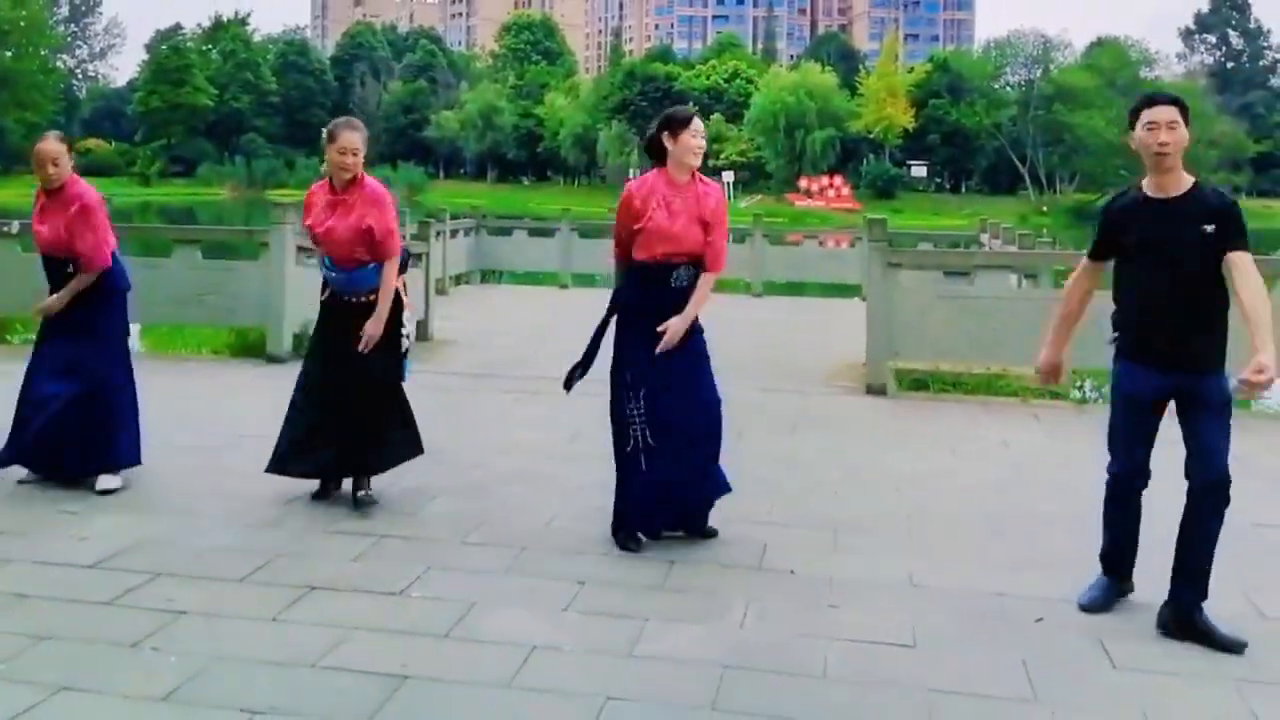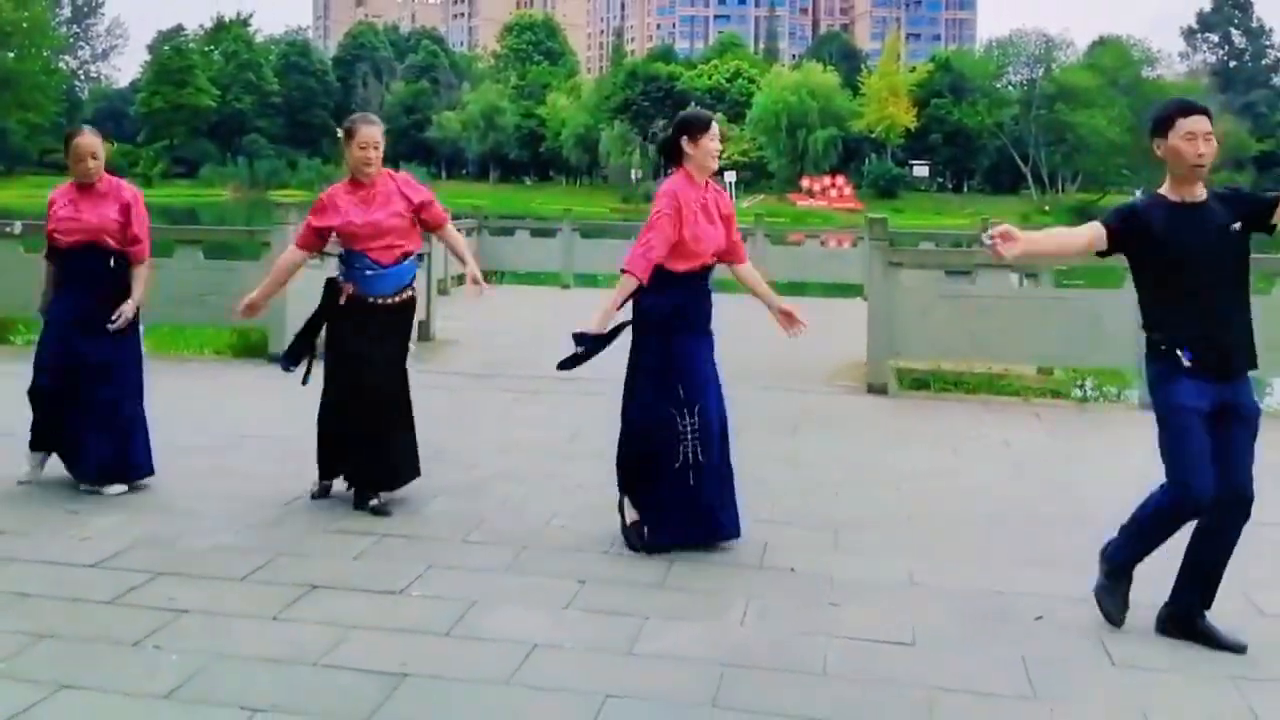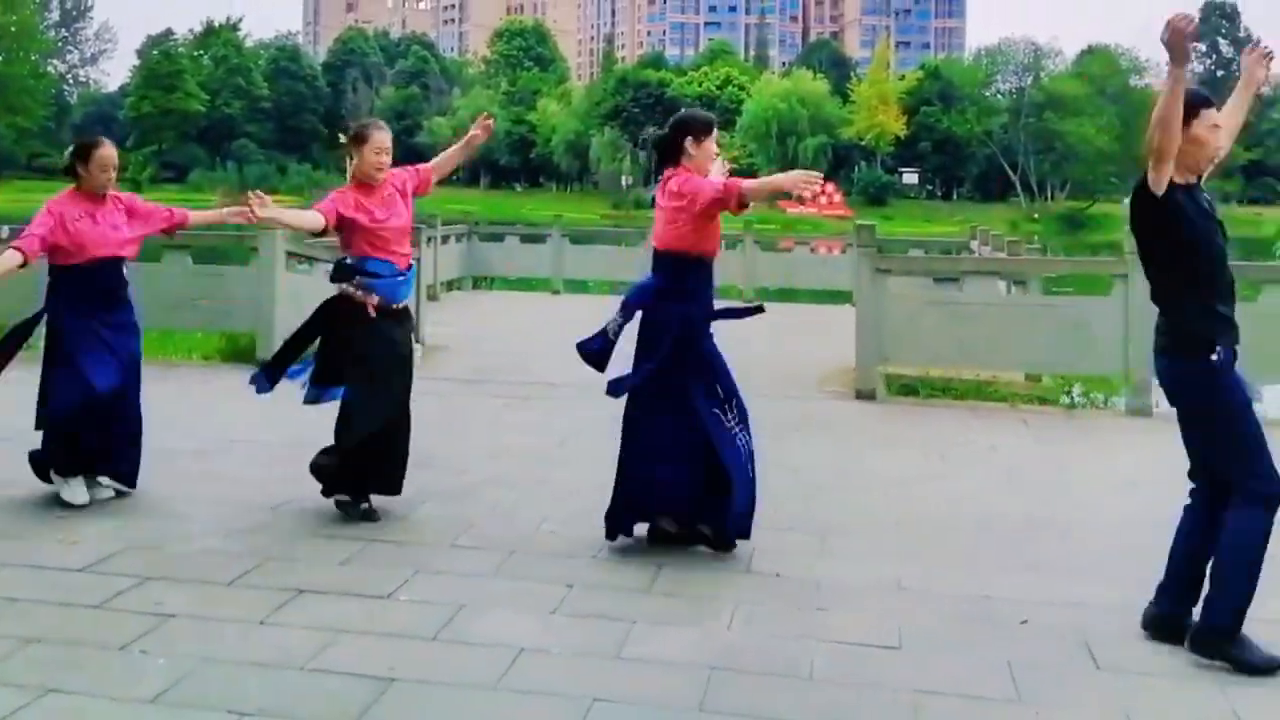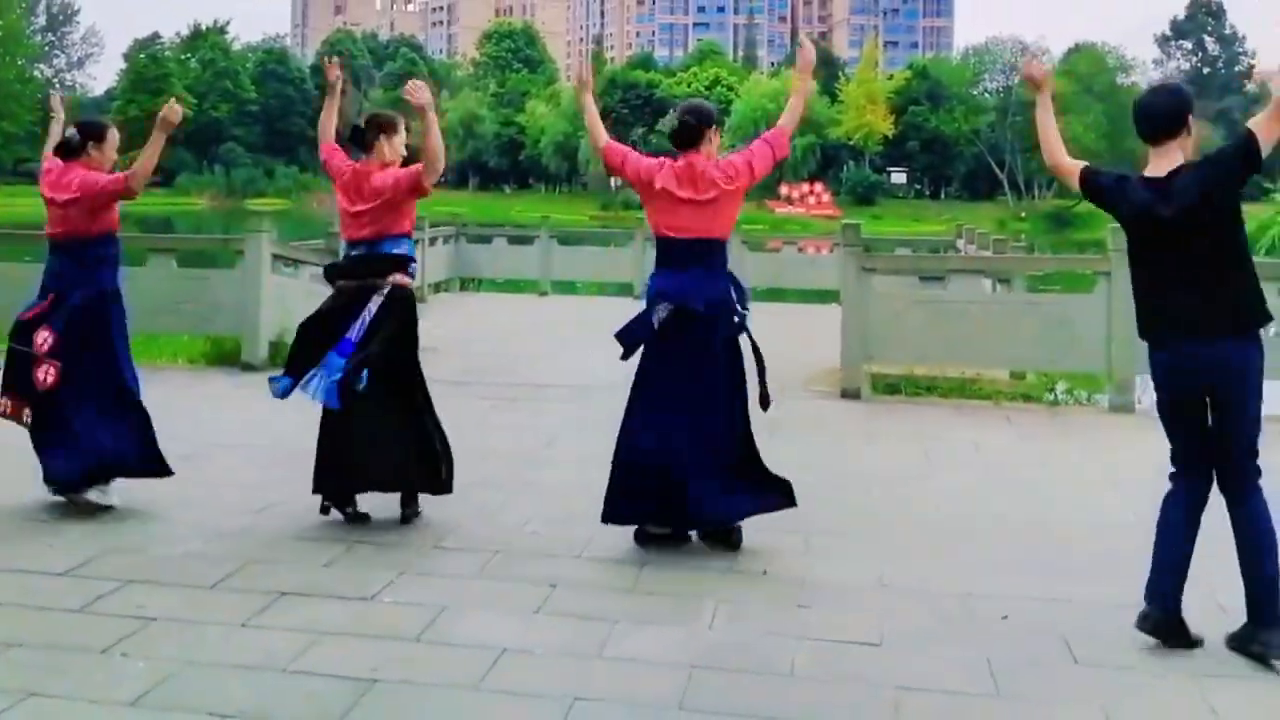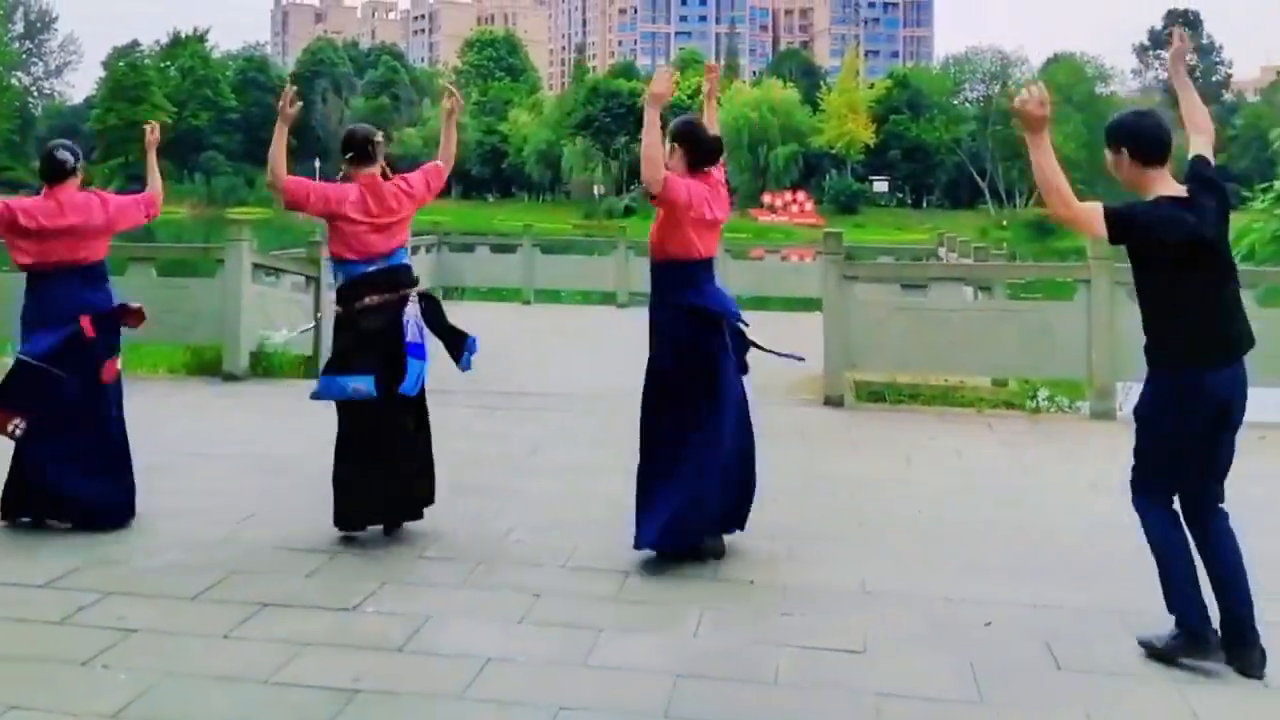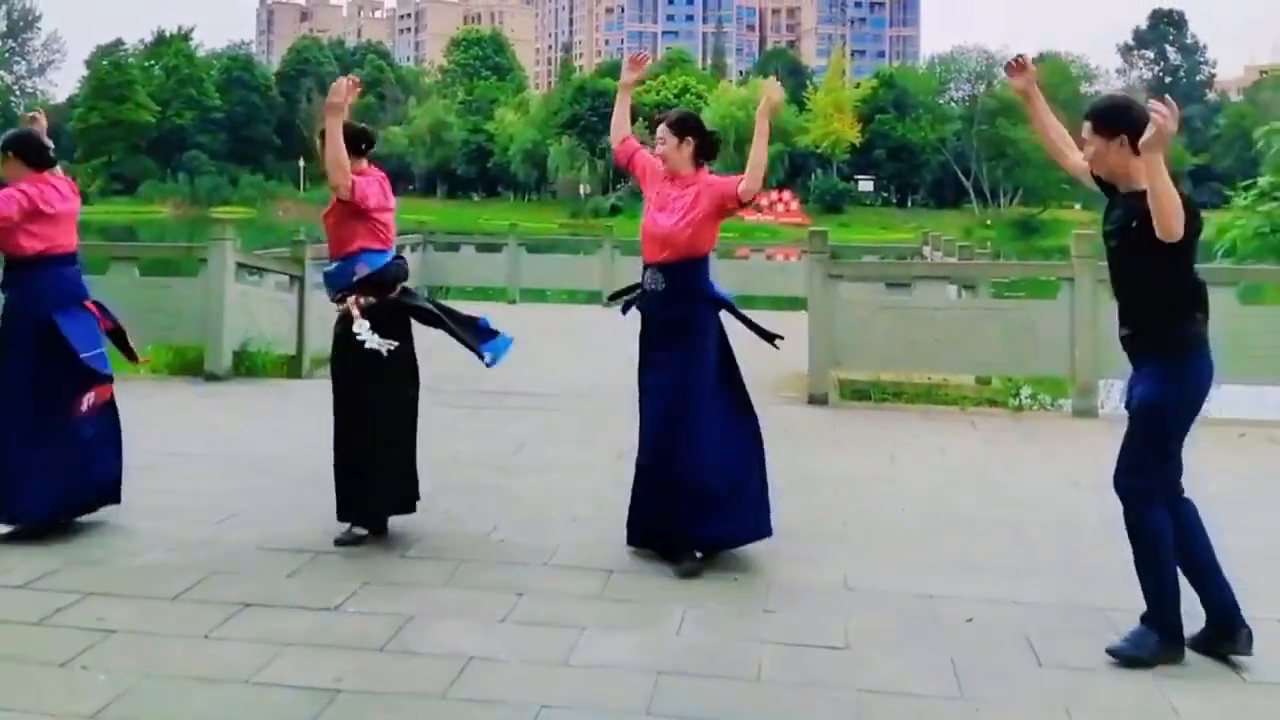
dt=0.2s
person 1, frame 1
left shoulder: (1218, 207)
right shoulder: (1120, 210)
right elbow: (1084, 279)
right wrist: (1054, 345)
left hip: (1202, 368)
right hip: (1137, 364)
left knee: (1211, 481)
right knee: (1126, 475)
left ankle: (1184, 608)
right ankle: (1115, 574)
person 1, frame 2
right shoulder: (1141, 216)
right elbow: (1081, 236)
right wrist: (1024, 242)
left hip: (1234, 378)
right hip: (1179, 373)
left knee: (1235, 497)
right knee: (1195, 491)
left ankle: (1185, 610)
right ankle: (1119, 559)
person 1, frame 3
left shoulder: (1189, 191)
right shoulder: (1157, 197)
left elbow: (1218, 137)
right elbow: (1160, 142)
right wrist: (1177, 64)
left hip: (1201, 358)
right hip: (1197, 359)
left knee: (1217, 487)
left ankle: (1170, 612)
right ankle: (1220, 629)
person 1, frame 4
left shoulder: (1125, 194)
right shoulder: (1215, 176)
left elbow: (1057, 159)
left wrist: (1041, 94)
left hip: (1168, 356)
left knee: (1188, 478)
left ankle: (1162, 606)
person 1, frame 5
left shoulder: (1146, 221)
right shoulder: (1208, 192)
left elbow: (1064, 208)
right elbow: (1203, 130)
left wrist: (1036, 133)
right wrist: (1179, 71)
left hip: (1175, 380)
right hip: (1228, 375)
left knee: (1152, 491)
right knee: (1204, 502)
left ankle: (1193, 627)
right ankle: (1242, 637)
person 1, frame 6
left shoulder: (1163, 202)
right shoulder: (1126, 193)
left elbow: (1171, 228)
right elbow: (1065, 151)
left wrist: (1158, 153)
right wrist: (1029, 95)
left hip: (1172, 366)
right hip: (1163, 364)
left knee: (1139, 486)
right knee: (1162, 491)
left ankle: (1163, 630)
right ankle: (1224, 622)
person 2, frame 1
left shoulder: (712, 195)
right shoulder: (638, 190)
left elbow: (713, 265)
right elbow: (622, 247)
left wrist: (686, 319)
right wrist: (623, 298)
left hip: (683, 314)
right hip: (640, 310)
left knee: (695, 407)
right knee: (640, 411)
left ankle: (685, 510)
right ankle: (633, 517)
person 2, frame 2
left shoulder: (715, 196)
right shoulder: (673, 193)
left elbow: (735, 258)
right elbow: (643, 255)
left wrist: (772, 302)
right wrist: (608, 310)
left hip: (692, 314)
right hip: (667, 315)
left knee: (695, 417)
right knee: (688, 417)
right ankle: (638, 505)
person 2, frame 3
left shoulder: (678, 183)
right shoulder: (691, 186)
right elbow: (735, 190)
left wrist: (715, 170)
right wrist: (783, 181)
left hip: (670, 308)
right hip: (679, 314)
left knee: (666, 414)
right knee: (716, 414)
left ankle: (666, 516)
right ankle: (706, 519)
person 2, frame 4
left shoulder: (655, 173)
right shoulder: (730, 175)
left elbow: (601, 145)
right elbow: (780, 134)
left wrist: (585, 93)
right wrist: (803, 79)
left hip: (667, 298)
right hip: (714, 299)
left knee: (658, 405)
right knee: (717, 403)
left ankle: (660, 518)
right ankle: (721, 518)
person 2, frame 5
left shoulder: (683, 191)
right shoulder: (711, 183)
left elbow: (653, 179)
left wrist: (652, 108)
right wrist: (710, 98)
left hip: (681, 319)
right hip: (708, 315)
left knee: (676, 423)
right knee: (714, 421)
left ankle: (685, 533)
right ankle: (711, 528)
person 2, frame 6
left shoulder: (710, 190)
right shoulder: (656, 178)
left elbow: (749, 187)
right elbow: (620, 142)
left wrist: (764, 119)
right wrist: (625, 88)
left hip: (690, 319)
right hip: (660, 320)
left knee: (688, 426)
right knee: (661, 425)
left ankle: (697, 537)
right ankle: (672, 530)
person 3, frame 1
left shoulder: (376, 196)
right shoulder: (315, 196)
left elbow: (391, 260)
left wrist: (380, 317)
left hip: (377, 300)
right hip: (336, 301)
left knee: (369, 387)
right knee: (323, 385)
left ankle: (361, 476)
right ankle: (331, 472)
person 3, frame 2
left shoulder: (405, 186)
right shoulder: (332, 199)
left elbow: (442, 226)
right elbow: (300, 249)
left wrist: (469, 262)
right wrist: (263, 294)
left hip: (397, 304)
right hip: (353, 306)
left knee: (386, 392)
right knee: (344, 390)
left ankle: (370, 483)
right ankle: (333, 470)
person 3, frame 3
left shoulder: (400, 182)
right shoulder: (344, 199)
left elbow: (433, 168)
right elbow: (314, 219)
left wrist: (472, 140)
right wrist: (274, 213)
left hip: (394, 312)
right hip: (364, 313)
left knee: (389, 401)
right knee: (374, 399)
left ankle: (354, 485)
right ankle: (346, 484)
person 3, frame 4
left shoulder: (346, 174)
right shoulder: (396, 182)
left elbow: (325, 141)
right elbow: (435, 165)
left wrist: (333, 91)
right wrist: (427, 110)
left hip: (353, 294)
right hip: (388, 296)
left knee: (351, 391)
right knee: (401, 394)
left ankle: (337, 492)
right ankle: (409, 493)
person 3, frame 5
left shoulder: (335, 197)
right shoulder: (405, 191)
left elbow: (278, 180)
right elbow: (443, 164)
left wrist: (283, 123)
right wrist: (450, 118)
left hip: (356, 313)
right hip: (400, 309)
left knee: (362, 412)
right knee: (401, 407)
left ankle: (359, 512)
right ankle: (399, 509)
person 3, frame 6
left shoulder: (362, 188)
right shoulder: (371, 179)
left elbow: (338, 180)
right elbow: (342, 168)
left wrist: (334, 117)
right wrist: (335, 115)
left hip: (369, 311)
right hip: (382, 306)
left knee: (365, 412)
right knee: (387, 407)
left ankle: (369, 515)
right ankle: (381, 505)
person 4, frame 1
left shoulder: (86, 200)
right shoulder: (44, 195)
left elbow: (95, 263)
left wrist: (62, 299)
right wrist: (55, 297)
left hip: (100, 294)
right hip: (65, 293)
left knee: (101, 376)
right knee: (52, 374)
left ankle: (110, 462)
right ankle: (49, 459)
person 4, frame 2
left shoulder: (125, 195)
right shoulder: (57, 199)
left elbow: (140, 256)
right elbow: (53, 256)
left wrist: (134, 301)
right wrist: (47, 299)
left hip: (111, 298)
right hip: (67, 301)
left knee: (115, 381)
right knee: (56, 376)
left ankle: (109, 468)
right ankle: (44, 446)
person 4, frame 3
left shoulder: (127, 205)
right shoulder: (58, 209)
left elbow: (172, 217)
left wrist: (223, 215)
left hip: (116, 312)
right hip: (74, 314)
left knee: (121, 393)
right knee: (89, 389)
left ankle: (100, 468)
right ankle: (66, 469)
person 4, frame 4
left shoulder: (55, 175)
right shoulder: (91, 184)
left elbow: (50, 154)
right elbow: (132, 184)
left wrist: (57, 119)
right wrist: (161, 131)
left hip: (65, 286)
right hip: (91, 291)
left knee: (65, 381)
right knee: (98, 381)
left ankle: (69, 472)
right ankle: (89, 474)
person 4, frame 5
right shoulder: (101, 206)
right elbow: (151, 203)
right wrist: (151, 154)
left hip: (43, 313)
right hip: (91, 316)
left knee: (43, 409)
right knee: (92, 409)
left ankle: (39, 504)
right ankle: (94, 507)
person 4, frame 6
right shoulder: (64, 190)
right wrist: (42, 133)
left hip: (35, 301)
right hip: (71, 299)
right knee: (80, 399)
right ankle: (77, 492)
